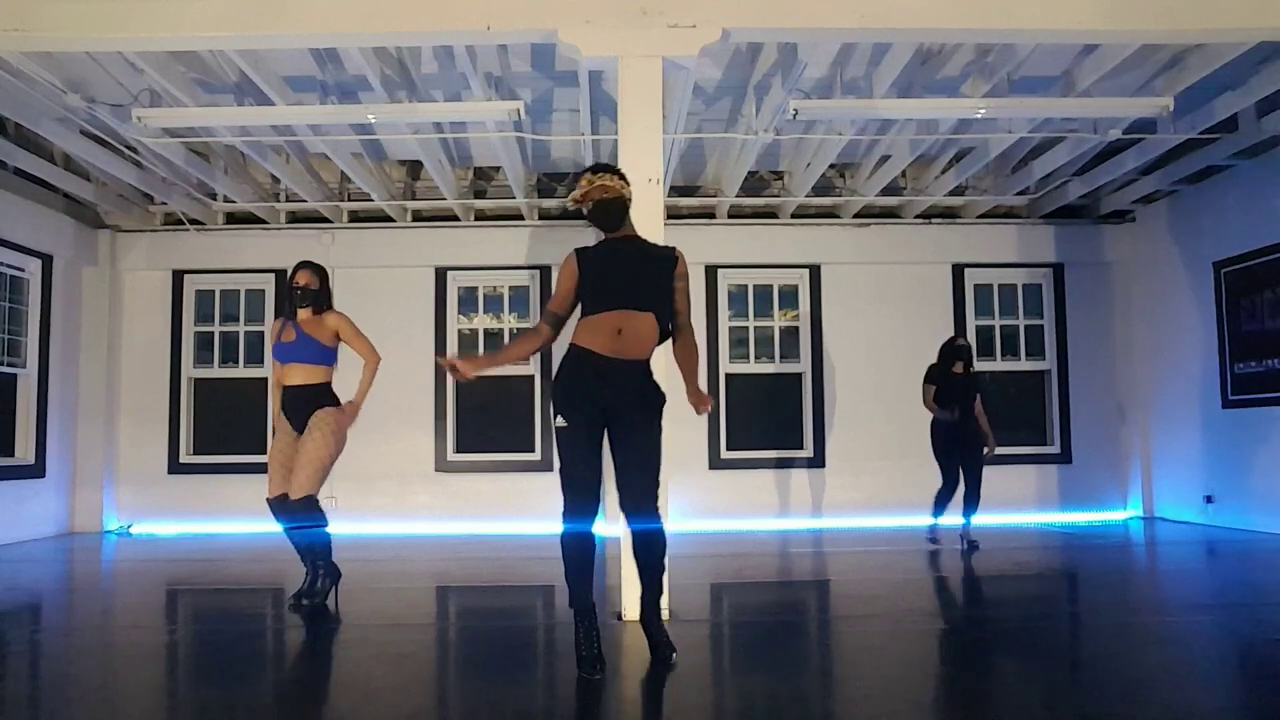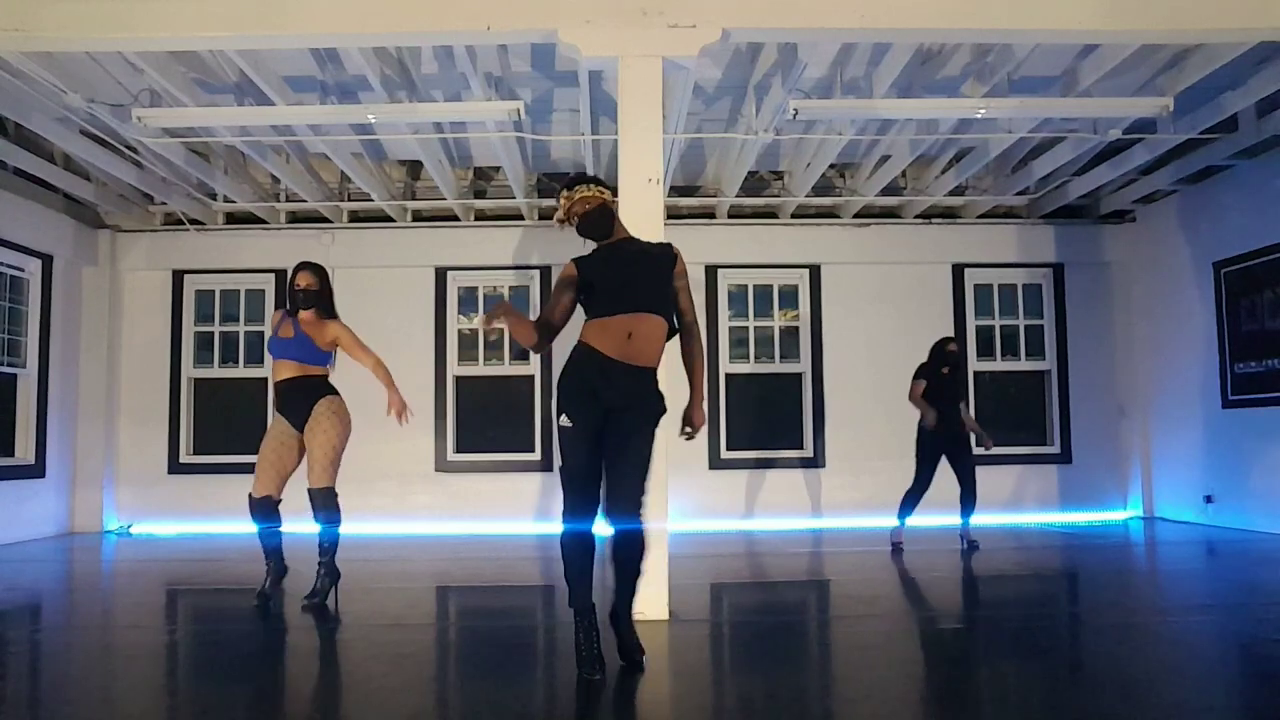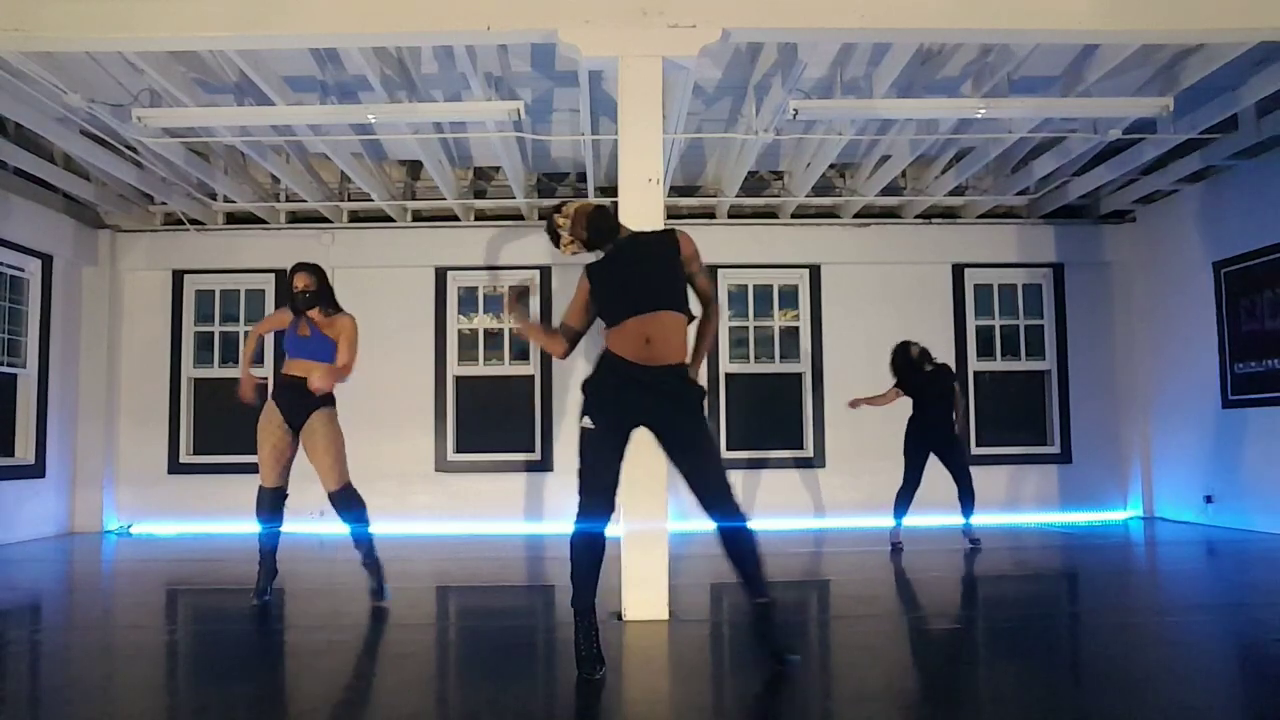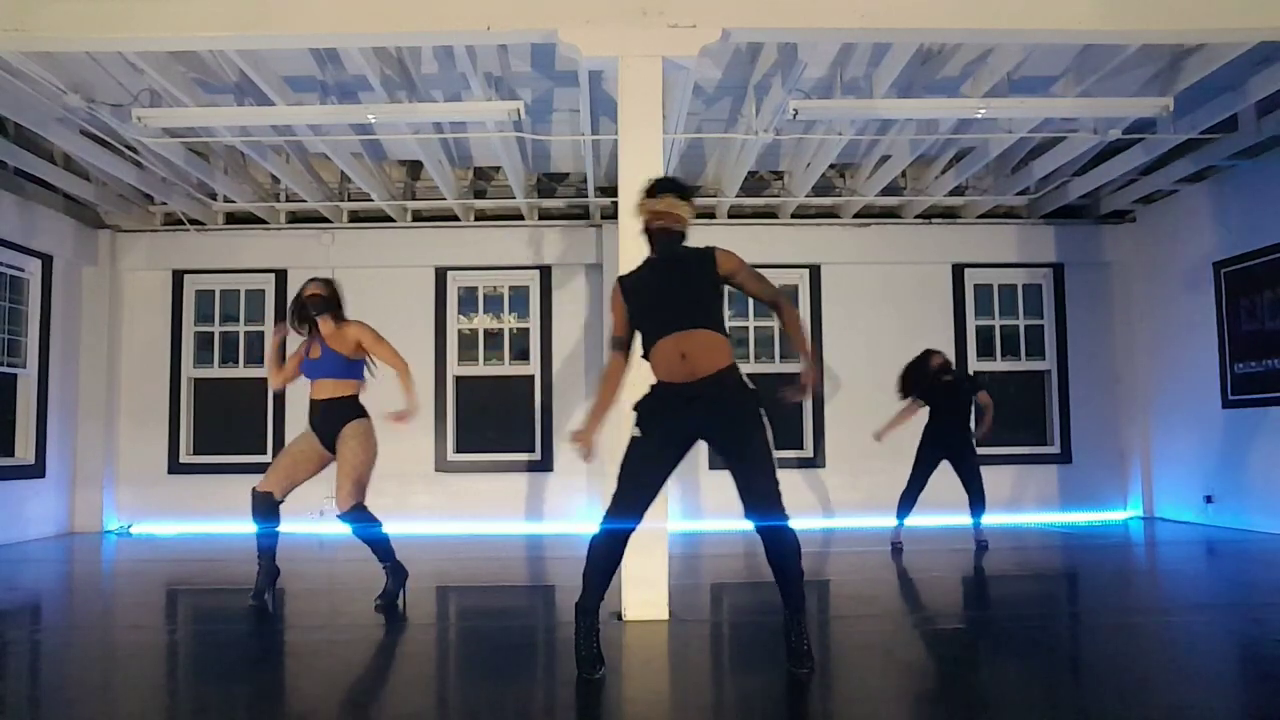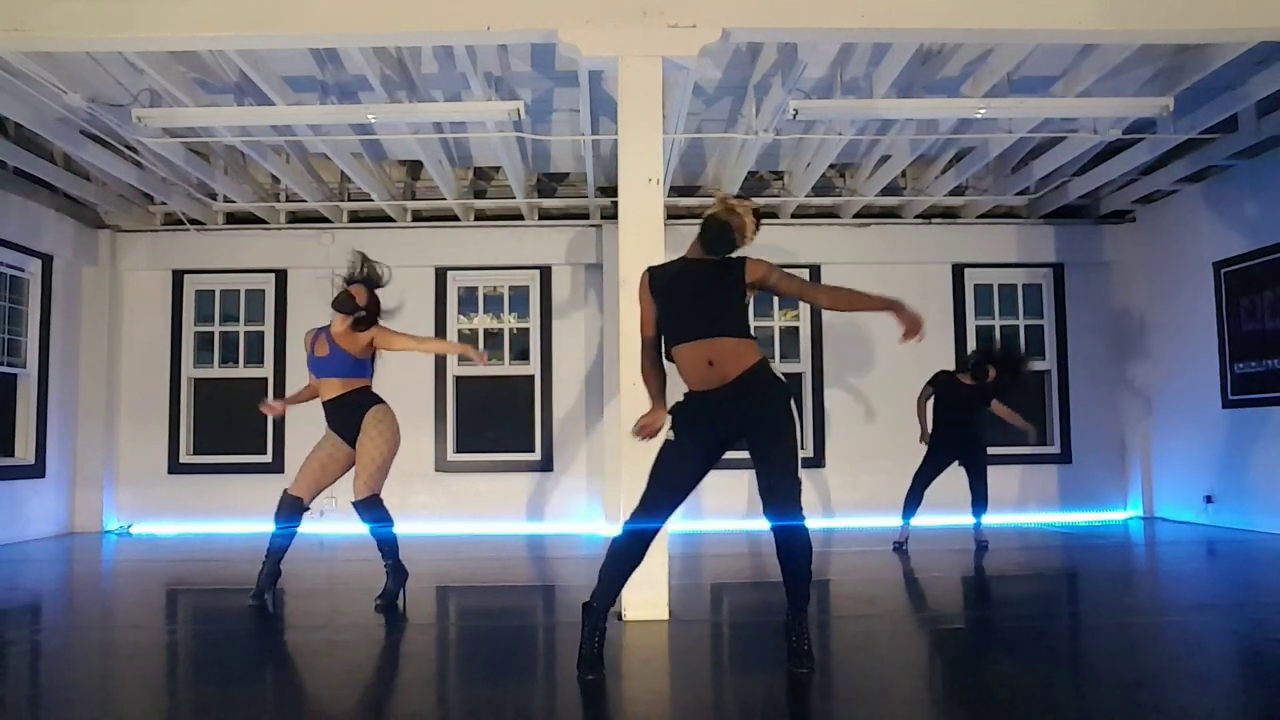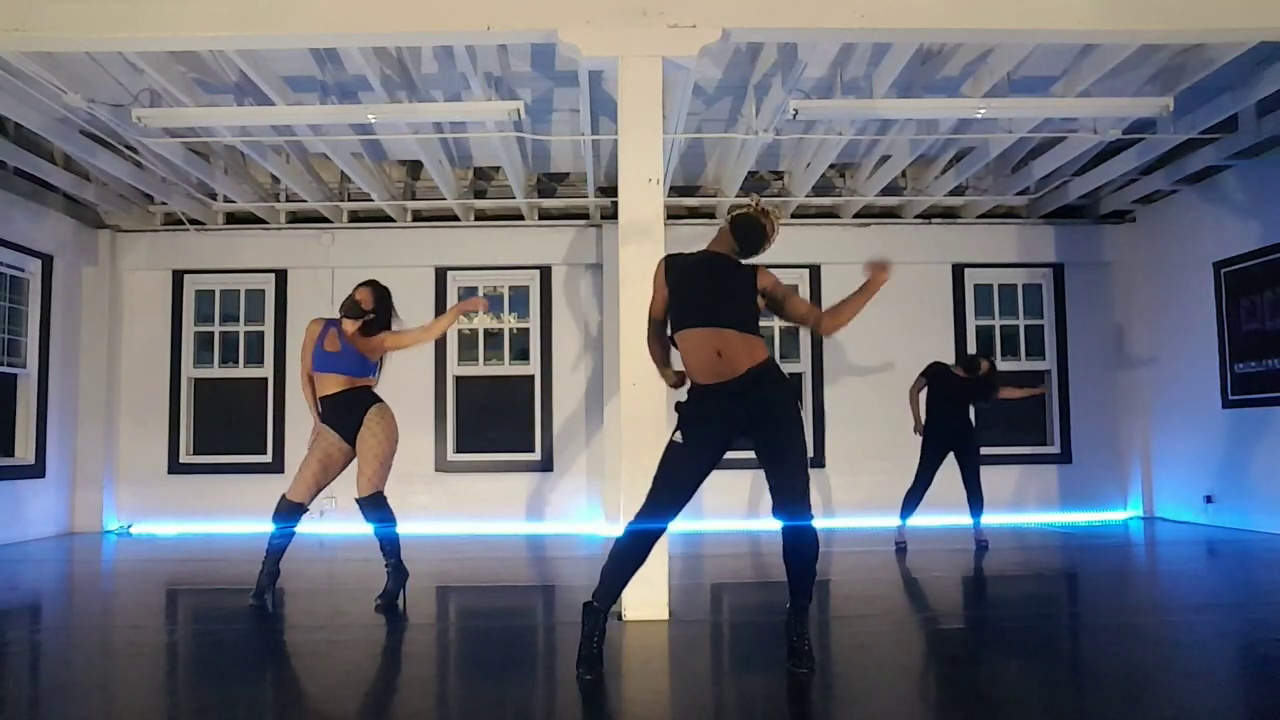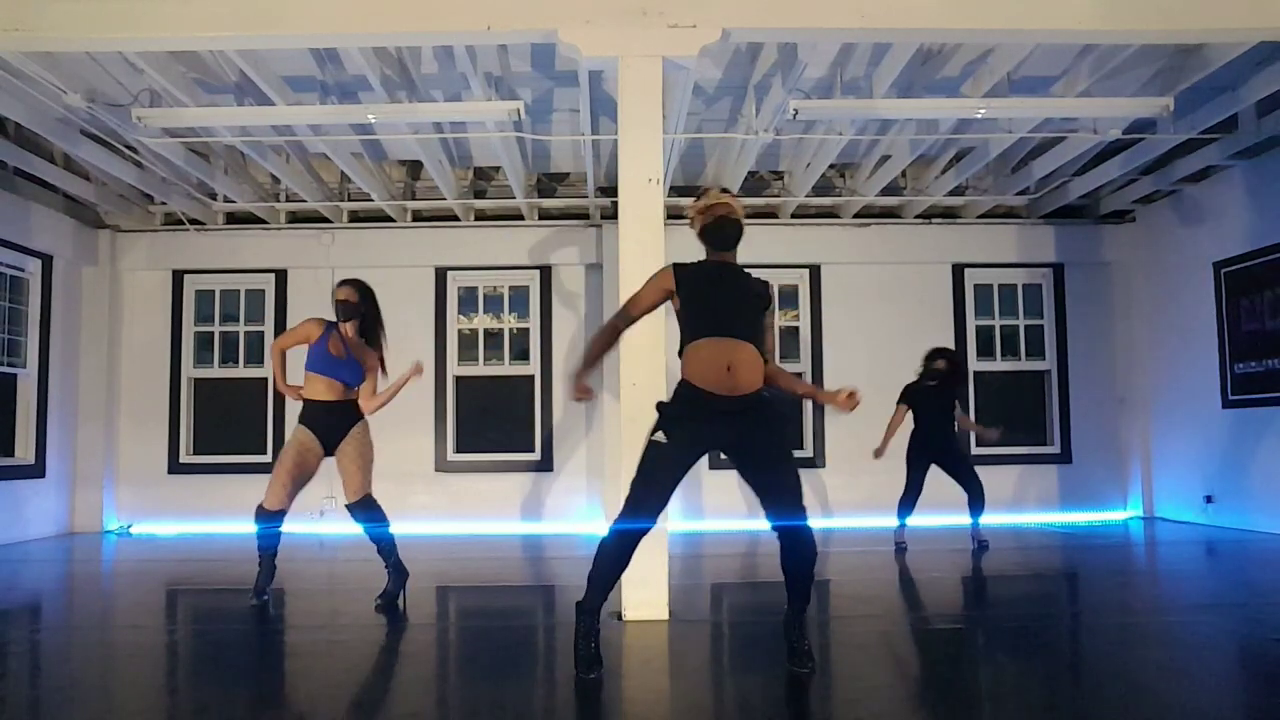
dt=0.3s
person 1, frame 1
left shoulder: (670, 260)
right shoulder: (580, 261)
left elbow: (682, 330)
right elbow: (544, 332)
left wrist: (692, 385)
right wrist: (483, 362)
left hip: (636, 386)
right hip: (579, 380)
left knee: (640, 507)
right knee: (580, 507)
left ankle: (652, 618)
right ankle: (584, 621)
person 1, frame 2
left shoulder: (666, 256)
right shoulder: (579, 269)
left elbow: (689, 330)
right elbow: (540, 336)
left wrist: (696, 398)
right wrist: (508, 315)
left hip: (637, 392)
right hip: (585, 380)
left knee: (625, 509)
right knee: (580, 507)
left ankle: (623, 617)
right ankle: (584, 622)
person 1, frame 3
left shoulder: (673, 243)
right shoulder: (593, 276)
left elbow: (710, 305)
right elbow: (561, 343)
left wrist: (697, 362)
right wrist: (521, 322)
left hip: (674, 388)
right hip: (614, 387)
left knee: (720, 503)
right knee: (594, 511)
left ankle: (762, 609)
right ankle: (585, 623)
person 1, frame 4
left shoulder: (713, 261)
right shoulder: (628, 287)
left elbow: (778, 302)
right elbow: (619, 359)
left wrist: (807, 360)
right wrist: (592, 424)
left hip: (728, 397)
right hip: (666, 405)
left knee: (767, 513)
right knee: (622, 515)
left ankle: (796, 621)
right ankle: (586, 620)
person 1, frame 5
left shoulder: (744, 271)
right shoulder: (655, 279)
left elbow: (822, 295)
right elbow: (651, 352)
left wrist: (893, 306)
right wrist: (657, 406)
left hip: (760, 395)
right hip: (701, 409)
left knee: (784, 513)
right knee: (648, 514)
left ankle: (797, 623)
right ankle: (596, 614)
person 1, frame 6
left shoulder: (757, 277)
right shoulder: (671, 267)
left elbow: (822, 323)
right elbow: (654, 327)
left wrist: (871, 284)
right wrist: (666, 370)
left hip: (765, 395)
right hip: (705, 404)
left knee: (796, 515)
right knee: (653, 517)
left ankle: (797, 626)
right ankle: (595, 617)
person 1, frame 7
left shoulder: (760, 291)
right shoulder: (677, 277)
right elbow: (621, 321)
left wrist: (823, 396)
right wrist: (583, 372)
left hip: (754, 415)
right hip: (691, 411)
left knee: (793, 524)
right knee: (635, 518)
left ankle: (797, 626)
right ankle: (588, 618)
person 2, frame 1
left shoulder: (332, 321)
right shoulder: (279, 326)
left elbow: (371, 356)
left wrist: (358, 402)
right wrist: (277, 417)
left hip: (323, 413)
right hip: (290, 418)
left knee: (301, 496)
right knee: (278, 498)
left ankle: (326, 572)
right ankle: (314, 570)
person 2, frame 2
left shoulder: (333, 328)
right shoulder: (279, 318)
left elbow: (372, 361)
left wrist: (393, 393)
left hip: (322, 405)
right hip: (285, 414)
left knee: (320, 489)
right knee: (260, 496)
left ankle: (326, 570)
right ankle: (275, 567)
person 2, frame 3
left shoulder: (344, 322)
right shoulder: (289, 318)
left elbow: (342, 369)
right elbow: (256, 334)
left wrist: (325, 378)
right wrist: (246, 372)
left hip: (319, 409)
right hip: (281, 404)
left knee: (338, 486)
right knee: (270, 487)
left ankle: (371, 562)
right ankle: (267, 570)
person 2, frame 4
left shoulder: (355, 332)
right shoulder: (307, 346)
left elbow: (398, 364)
right elbow: (277, 381)
left wrist: (410, 401)
right wrist: (276, 341)
left hip: (352, 425)
right hip: (318, 429)
left knee: (349, 506)
right knee: (264, 493)
left ankle: (394, 572)
right ankle: (266, 573)
person 2, frame 5
left shoulder: (368, 335)
right shoulder: (313, 337)
left elbow: (417, 342)
left wrist: (462, 348)
right wrist: (286, 402)
left hip: (372, 418)
right hip: (339, 431)
left knee: (365, 496)
right knee: (295, 495)
left ankle: (394, 572)
right ankle: (268, 572)
person 2, frame 6
left shoulder: (378, 340)
right shoulder: (317, 328)
left elbow: (430, 332)
right elbow: (307, 375)
left wrist: (461, 308)
right wrist: (316, 419)
left hip: (370, 415)
right hip: (334, 427)
left knee: (369, 495)
right knee: (295, 497)
left ankle: (395, 572)
right ankle: (268, 572)
person 2, frame 7
left shoulder: (370, 351)
right shoulder: (318, 328)
left elbow: (368, 404)
right elbow: (278, 346)
left wrist: (405, 379)
right wrist: (281, 384)
left hip: (351, 427)
right hip: (311, 426)
left knee: (359, 499)
right knee: (273, 502)
left ankle: (396, 572)
right ankle: (265, 573)
person 3, frame 1
left shoulder: (971, 378)
right shoulder: (937, 371)
left elbow: (978, 410)
right elbow: (928, 400)
left wrist: (988, 436)
right wrist: (942, 413)
left hip: (970, 435)
right hip: (945, 434)
left knee: (974, 483)
right knee: (950, 482)
left ankle: (966, 529)
right ankle: (934, 523)
person 3, frame 2
left shoulder: (955, 380)
right shoulder: (926, 371)
right elbow: (914, 395)
left wrist: (981, 434)
right wrist: (926, 410)
left hip: (957, 436)
right hip: (931, 435)
left knee: (969, 483)
right knee: (921, 484)
left ankle: (965, 529)
right ankle: (899, 527)
person 3, frame 3
left shoulder: (944, 371)
right shoulder: (911, 379)
left elbow: (957, 395)
right elbow: (889, 396)
left wrist: (960, 419)
right wrist: (862, 401)
left hip: (946, 434)
right hip: (919, 435)
left knee: (965, 480)
right knee: (911, 483)
left ankle: (968, 525)
right ankle: (896, 528)
person 3, frame 4
left shoulder: (966, 381)
right shoulder: (929, 388)
left elbow: (988, 404)
right elbow: (909, 410)
left wrist: (982, 429)
right wrist: (885, 430)
left hip: (961, 443)
right hip: (933, 441)
left knee: (975, 488)
right knee: (915, 485)
left ankle: (978, 528)
right ankle: (899, 527)
person 3, frame 5
left shoulder: (981, 392)
right shoulder: (943, 378)
left elbow: (1004, 411)
right elbow: (922, 399)
left wrist: (1027, 428)
right wrist: (924, 430)
left hip: (972, 444)
right hip: (942, 443)
left knee: (979, 488)
right knee: (918, 484)
left ankle: (978, 528)
right ankle: (905, 528)
person 3, frame 6
left shoulder: (974, 384)
right shoulder: (936, 369)
left elbow: (1003, 392)
right elbow: (914, 390)
left wrist: (1035, 391)
right wrist: (917, 420)
left hip: (965, 437)
right hip: (935, 436)
left knee: (973, 485)
right knee: (921, 483)
left ankle: (977, 528)
right ankle: (902, 526)
person 3, frame 7
left shoulder: (949, 390)
right shoulder: (913, 390)
left elbow: (959, 417)
right elbow: (898, 417)
left wrist: (981, 431)
right wrist: (884, 444)
left hip: (949, 447)
right hip: (921, 448)
left knee: (975, 487)
right knee: (913, 490)
left ankle: (976, 528)
right ankle: (901, 529)
